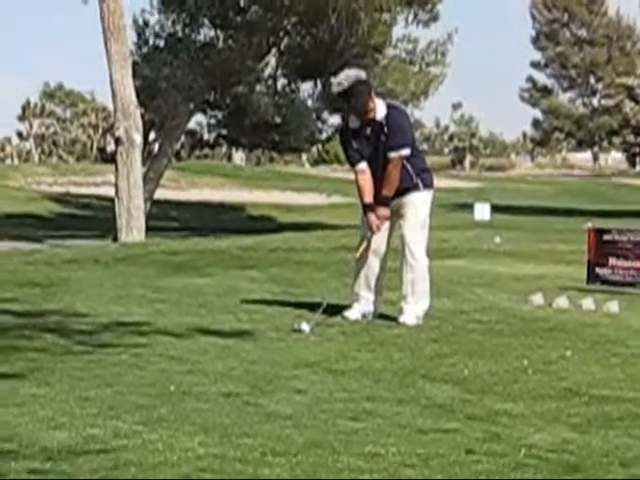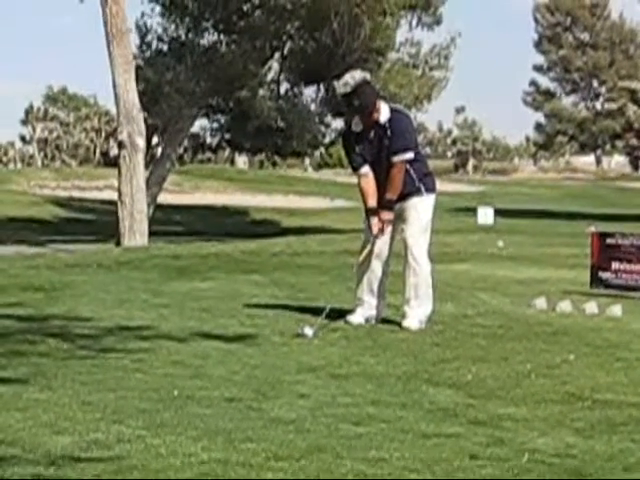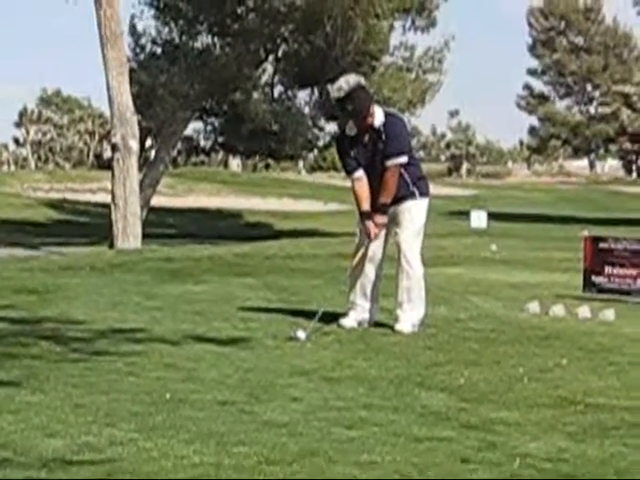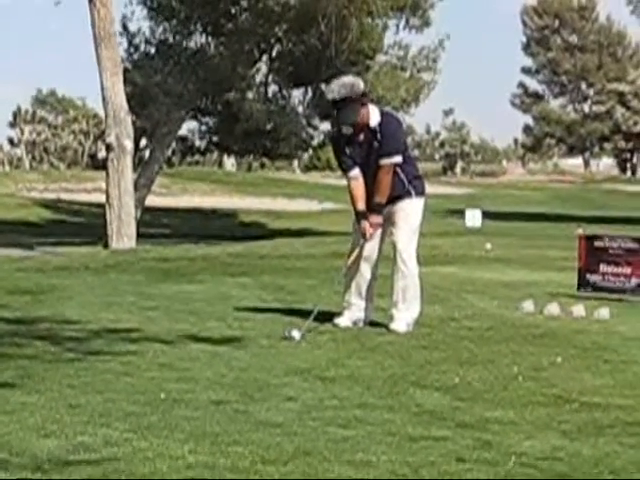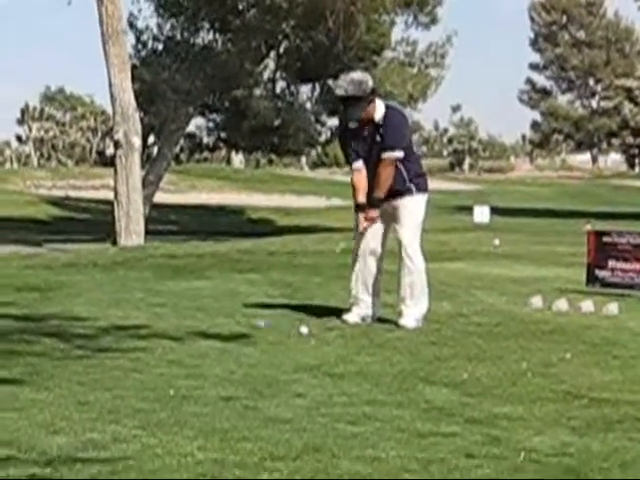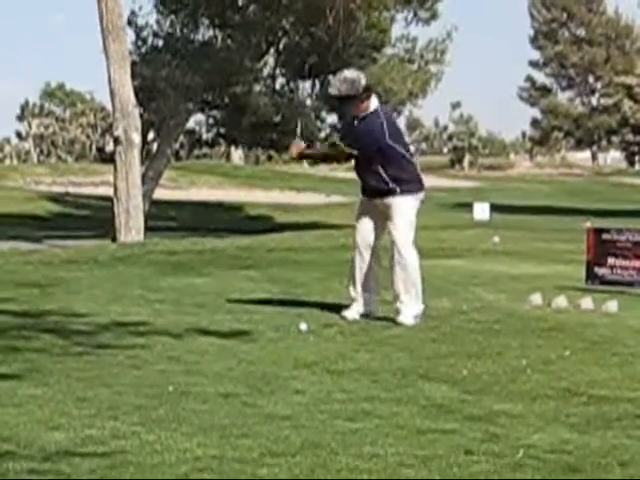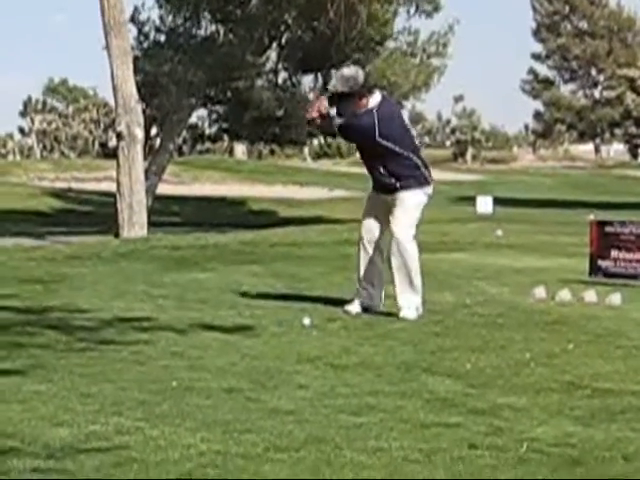
dt=0.3s
person 1, frame 1
left shoulder: (395, 116)
right shoulder: (348, 130)
left elbow: (395, 163)
right elbow: (361, 171)
left wrist: (384, 203)
right wrist: (369, 208)
left hip: (413, 189)
right hip: (379, 195)
left knee: (413, 247)
right knee: (370, 246)
left ankle: (414, 308)
right ankle: (364, 304)
person 1, frame 2
left shoulder: (398, 119)
right shoulder: (350, 134)
left elbow: (398, 166)
right elbow: (364, 174)
left wrist: (387, 206)
right wrist: (372, 212)
left hip: (415, 193)
right hip: (381, 199)
left knee: (415, 250)
right knee: (372, 250)
left ankle: (417, 313)
right ankle: (368, 307)
person 1, frame 3
left shoulder: (392, 124)
right shoulder: (344, 138)
left elbow: (392, 171)
right elbow: (358, 178)
left wrist: (382, 210)
right wrist: (367, 215)
left hip: (409, 197)
right hip: (375, 202)
left knee: (408, 253)
right knee: (366, 253)
left ankle: (410, 316)
right ankle: (361, 311)
person 1, frame 4
left shoulder: (389, 123)
right shoulder: (340, 136)
left elbow: (386, 171)
right elbow: (354, 177)
left wrist: (377, 211)
right wrist: (362, 215)
left hip: (405, 196)
right hip: (370, 202)
left knee: (404, 252)
right knee: (361, 253)
left ankle: (404, 315)
right ankle: (355, 311)
person 1, frame 5
left shoulder: (394, 118)
right shoulder: (347, 128)
left elbow: (387, 165)
right elbow: (358, 169)
left wrist: (375, 205)
right wrist: (361, 207)
left hip: (408, 192)
right hip: (373, 196)
left knee: (409, 247)
right knee: (365, 247)
left ankle: (413, 311)
right ankle: (363, 306)
person 1, frame 6
left shoulder: (373, 125)
right shoulder: (360, 115)
right elbow: (344, 151)
left wrist: (305, 153)
right wrist: (309, 150)
left hip: (403, 191)
right hip: (373, 193)
left knee: (402, 244)
right knee: (363, 243)
left ankle: (410, 308)
right ankle: (363, 303)
person 1, frame 7
left shoulder: (368, 123)
right shoulder: (379, 101)
left elbow: (334, 128)
right elbow: (341, 121)
left wrist: (316, 116)
right wrist: (323, 108)
left hip: (410, 186)
right hip: (384, 186)
left knee: (401, 237)
right knee: (369, 237)
left ankle: (411, 303)
right ankle: (368, 297)
